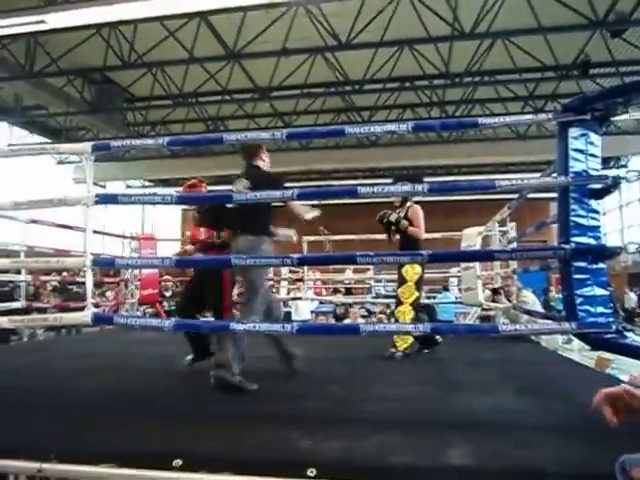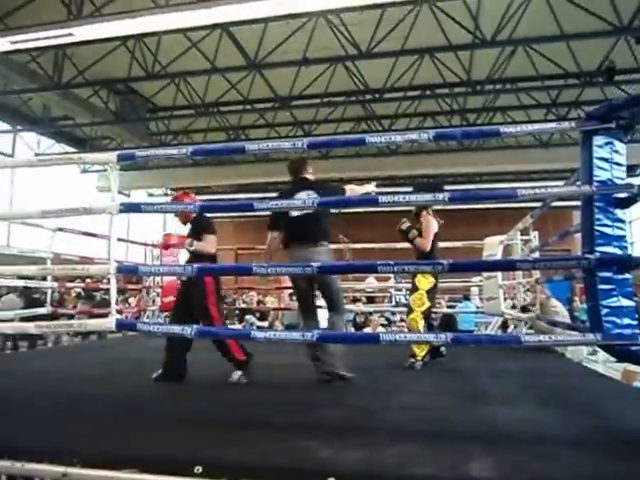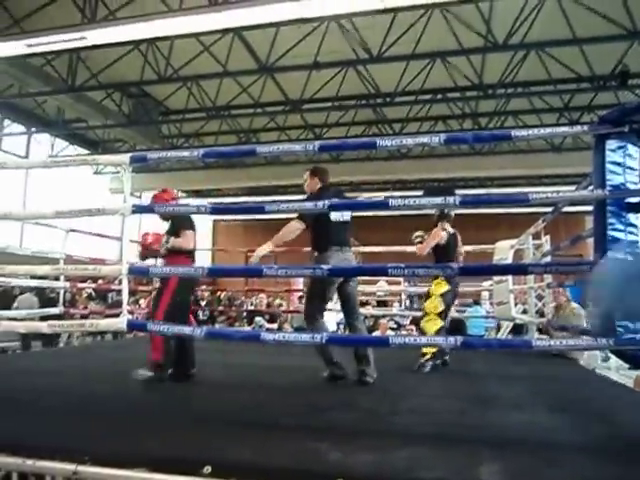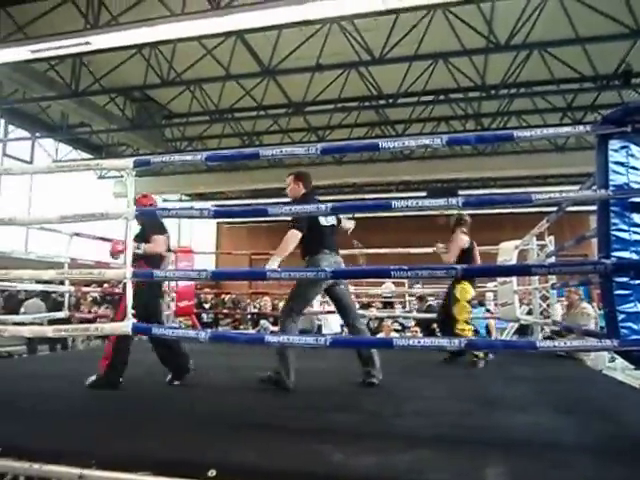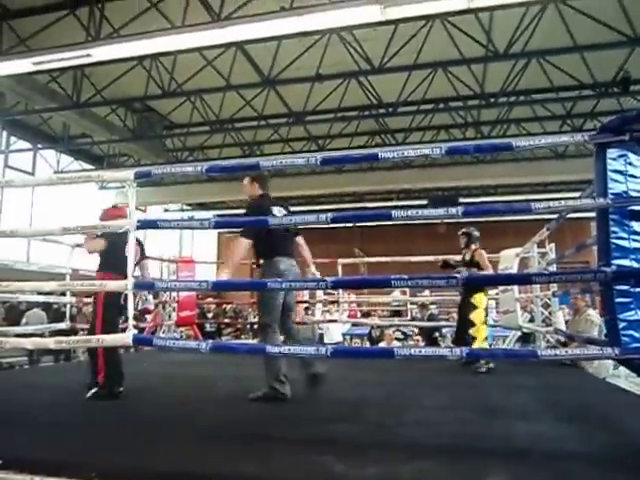
dt=0.3s
person 1, frame 1
left shoulder: (239, 183)
right shoulder: (266, 178)
right elbow: (291, 204)
left wrist: (272, 230)
right wrist: (308, 213)
left hip: (240, 245)
right hip: (256, 245)
left knee: (268, 305)
right knee: (250, 309)
left ankle: (290, 357)
right ankle: (229, 370)
person 1, frame 2
left shoulder: (282, 197)
right shoulder: (322, 189)
left elbow: (274, 235)
right elbow: (349, 191)
left wrist: (266, 261)
right wrist: (368, 187)
left hip: (293, 258)
right hip: (319, 254)
left knee: (308, 315)
right knee: (336, 309)
left ankle: (323, 368)
right ankle: (332, 363)
person 1, frame 3
left shoulder: (316, 199)
right shoulder: (341, 198)
left elbow: (298, 224)
left wrist: (269, 245)
left hip: (328, 260)
right hip: (348, 259)
left knee: (313, 315)
right knee: (353, 316)
left ankle: (335, 367)
right ankle: (366, 370)
person 1, frame 4
left shoulder: (303, 204)
left elbow: (295, 233)
right elbow: (340, 222)
left wrist: (276, 258)
right wrist: (349, 224)
left hip: (318, 263)
right hip: (336, 263)
left knee: (289, 316)
right knee: (352, 318)
left ankle: (283, 375)
right ankle: (372, 372)
person 1, frame 5
left shoulder: (257, 207)
right shoulder: (282, 208)
left elbow: (245, 241)
right elbow: (300, 240)
left wrist: (225, 271)
right wrist: (312, 267)
left hip: (274, 268)
right hip: (291, 267)
left knee: (267, 329)
right knee: (287, 324)
left ankle: (278, 387)
right ankle: (312, 368)
person 2, frame 1
left shoulder: (219, 210)
right shoulder: (198, 215)
left elbow: (230, 236)
left wrist: (212, 235)
right wrist: (187, 250)
left hip: (219, 268)
right hip: (203, 268)
left knee: (222, 313)
right knee: (184, 309)
left ankle: (227, 358)
right ankle: (202, 350)
person 2, frame 2
left shoulder: (203, 221)
right shoulder: (194, 225)
left elbow: (210, 248)
left wrist: (185, 242)
right wrist: (186, 265)
left hip: (205, 279)
right hip: (193, 279)
left knee: (213, 323)
right knee: (178, 322)
left ankle: (242, 362)
right ankle: (173, 369)
person 2, frame 3
left shoulder: (182, 219)
right shoulder: (177, 222)
left elbow: (189, 244)
right elbow: (168, 251)
left wrist: (161, 240)
right wrist: (152, 251)
left hip: (179, 274)
right hip: (179, 274)
left knee: (160, 316)
right knee: (179, 321)
left ankle: (158, 365)
right ankle: (183, 369)
person 2, frame 4
left shoulder: (152, 224)
right shoulder: (157, 226)
left elbow: (159, 248)
left wrist: (133, 246)
left hip: (143, 281)
right hip: (153, 282)
right knee: (154, 327)
left ankle: (110, 375)
right ankle: (180, 367)
person 2, frame 5
left shoulder: (114, 234)
right shoulder: (136, 240)
left elbow: (91, 247)
right elbow: (144, 270)
left wrist: (89, 236)
right hip: (122, 290)
left knee: (102, 335)
right knee: (102, 332)
left ankle: (109, 385)
right ankle: (105, 379)
person 3, frame 1
left shoulder: (414, 209)
right shoulder: (401, 212)
left elbow: (420, 234)
right elbow: (393, 238)
left wrist: (400, 222)
right wrist: (387, 225)
left hip: (413, 262)
right hip: (405, 261)
left knee: (405, 303)
right knee: (412, 303)
left ankle: (402, 346)
right ankle: (429, 338)
person 3, frame 2
left shoulder: (429, 220)
right shoulder: (423, 221)
left elbow: (426, 246)
left wrist: (411, 232)
right wrist: (408, 235)
left hip: (427, 272)
right hip: (423, 271)
left knee: (416, 313)
right knee: (423, 312)
left ankle: (420, 355)
right ankle: (435, 348)
person 3, frame 3
left shoulder: (438, 232)
right shoulder: (455, 234)
left elbow: (421, 252)
right elbow: (460, 258)
left wrist: (418, 239)
left hip: (442, 280)
right hip: (451, 280)
left knee: (432, 317)
right knee: (438, 317)
left ankle: (429, 357)
right ankle: (441, 354)
person 3, frame 4
left shoulder: (459, 236)
right shoulder: (468, 240)
left elbow: (449, 259)
right elbow: (477, 262)
left wrist: (441, 250)
left hip: (463, 283)
right hip: (459, 282)
left knee: (461, 322)
right knee: (444, 317)
left ankle: (480, 353)
right ankle: (457, 350)
person 3, frame 5
left shoulder: (479, 252)
right shoulder: (465, 252)
left elbow: (489, 272)
left wrist: (470, 271)
right wrist: (452, 265)
left hip: (477, 294)
right hip: (466, 293)
left knee: (476, 327)
right knee: (461, 328)
left ankle: (484, 360)
